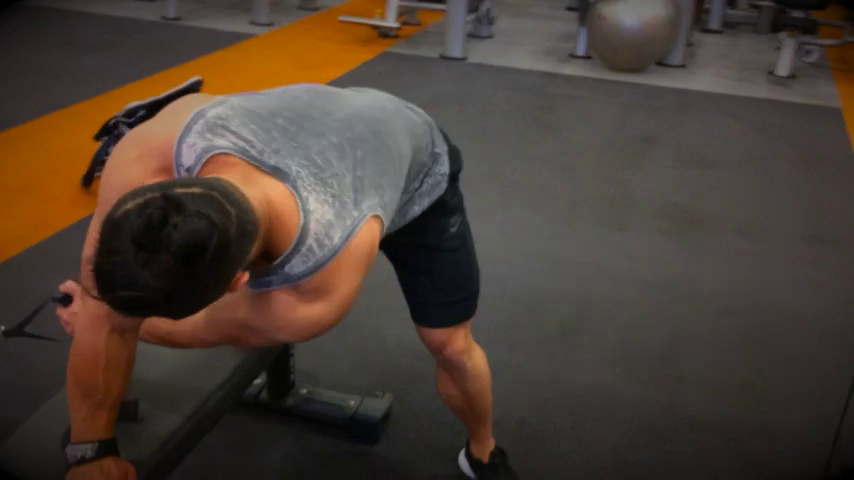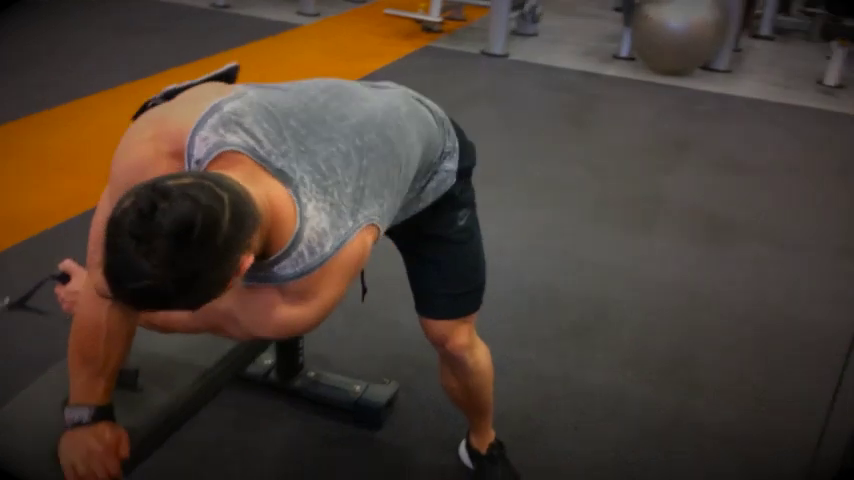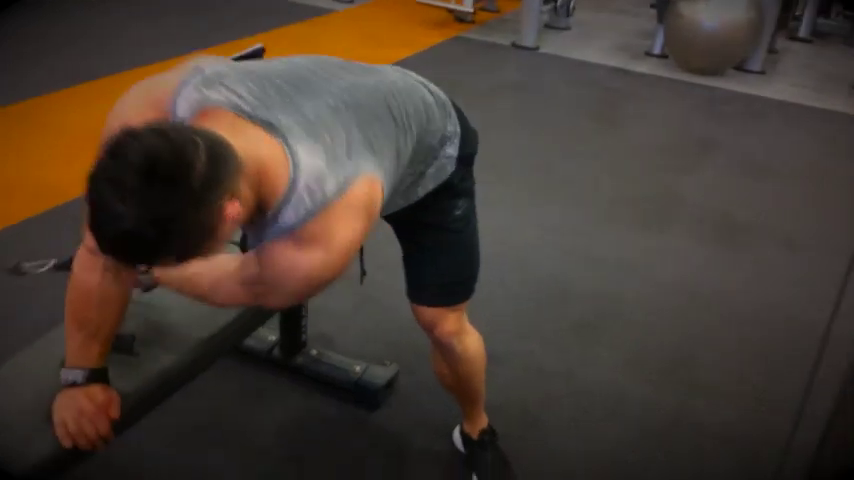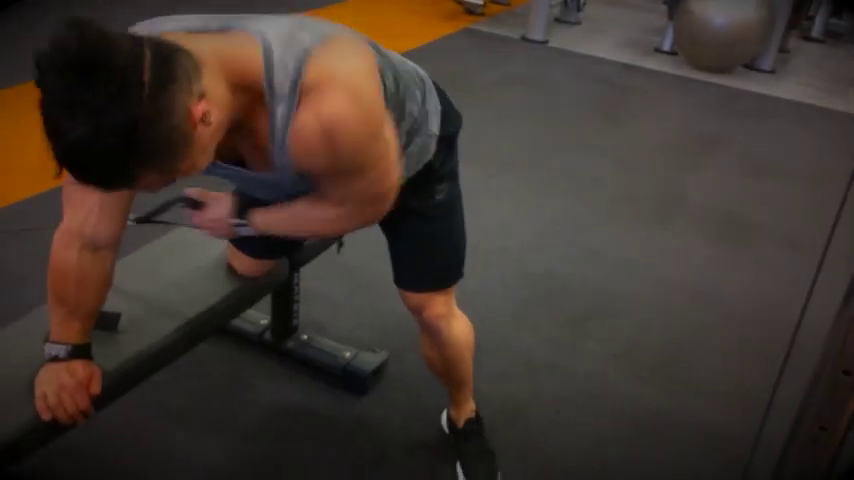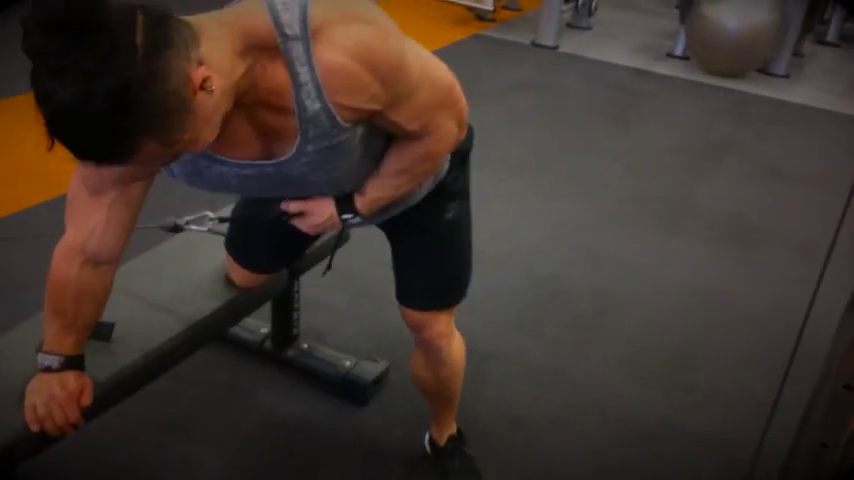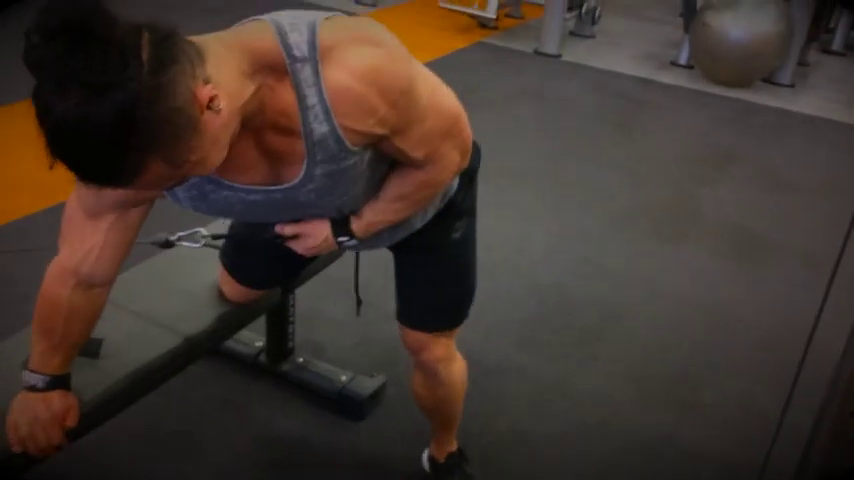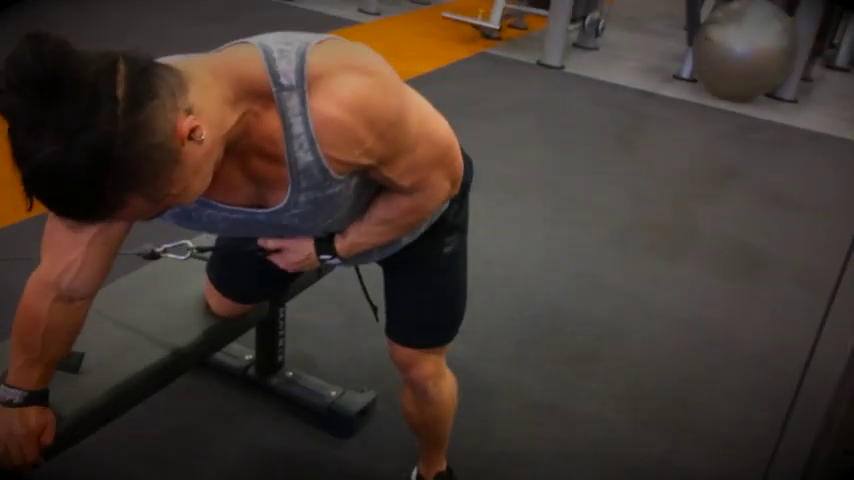
dt=0.2s
person 1, frame 1
left shoulder: (322, 293)
right shoulder: (145, 159)
left elbow: (217, 326)
right elbow: (105, 318)
left wrist: (139, 324)
left hip: (418, 176)
right hip: (325, 148)
left knee: (449, 344)
person 1, frame 2
right shoulder: (157, 144)
left elbow: (215, 316)
right elbow: (109, 285)
left wrist: (85, 299)
right wrist: (87, 414)
left hip: (429, 169)
right hip: (336, 136)
left knee: (453, 338)
right knee: (262, 297)
person 1, frame 3
left shoulder: (325, 236)
right shoulder: (147, 114)
left elbow: (253, 285)
right elbow: (102, 254)
left wrist: (154, 270)
right wrist: (82, 374)
left hip: (430, 154)
right hip: (343, 116)
left knee: (443, 324)
right knee: (270, 253)
left ankle: (476, 432)
person 1, frame 4
left shoulder: (330, 107)
right shoulder: (125, 93)
left elbow: (368, 201)
right elbow: (86, 233)
left wrist: (243, 217)
right wrist: (65, 351)
left hip: (408, 144)
left knee: (431, 307)
right knee: (245, 264)
left ankle: (463, 418)
person 1, frame 5
left shoulder: (339, 50)
right shoulder: (127, 104)
left elbow: (444, 121)
right elbow: (89, 250)
left wrist: (350, 206)
right wrist: (58, 361)
left hip: (421, 171)
left knee: (430, 326)
right knee: (243, 277)
left ankle: (445, 436)
person 1, frame 6
left shoulder: (350, 75)
right shoulder: (133, 130)
left elbow: (448, 148)
right elbow: (81, 272)
left wrist: (348, 229)
right wrist: (43, 382)
left hip: (426, 189)
left knee: (430, 350)
right knee: (236, 291)
person 1, frame 7
left shoulder: (337, 104)
right shoulder: (117, 150)
left elbow: (437, 176)
right elbow: (62, 287)
left wrist: (330, 247)
left hip: (414, 198)
left knee: (418, 366)
right knee: (222, 304)
